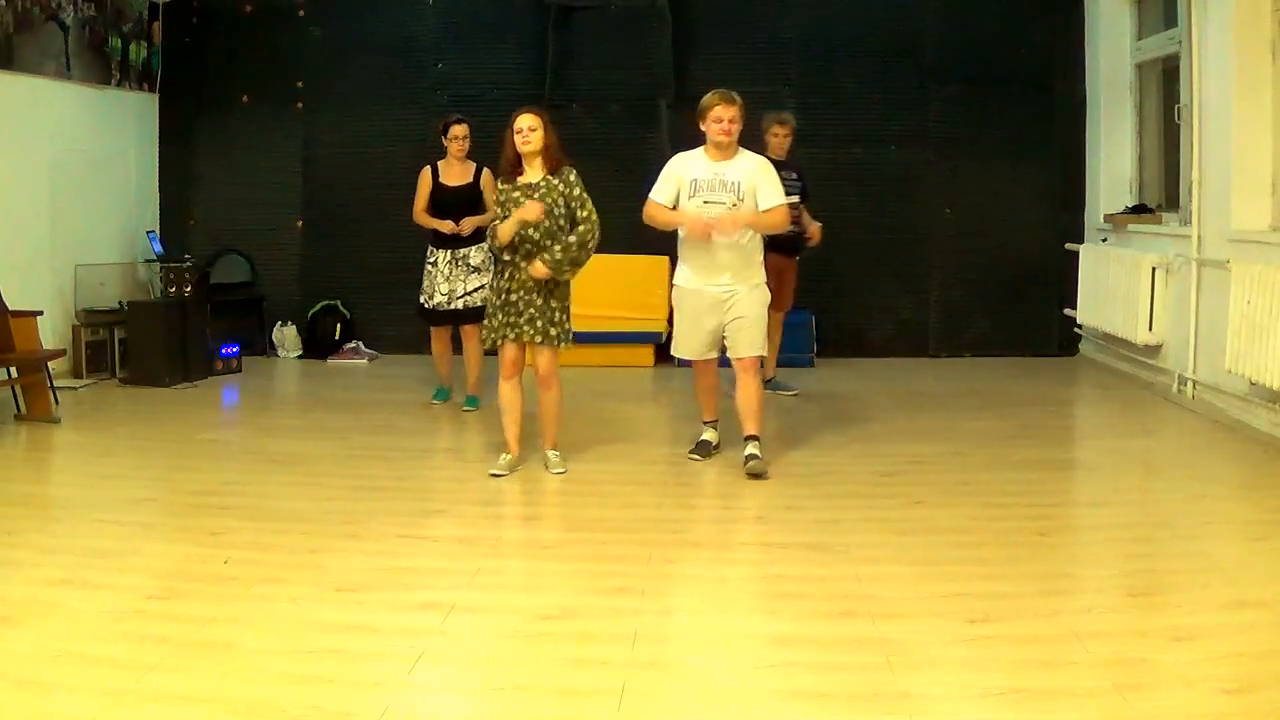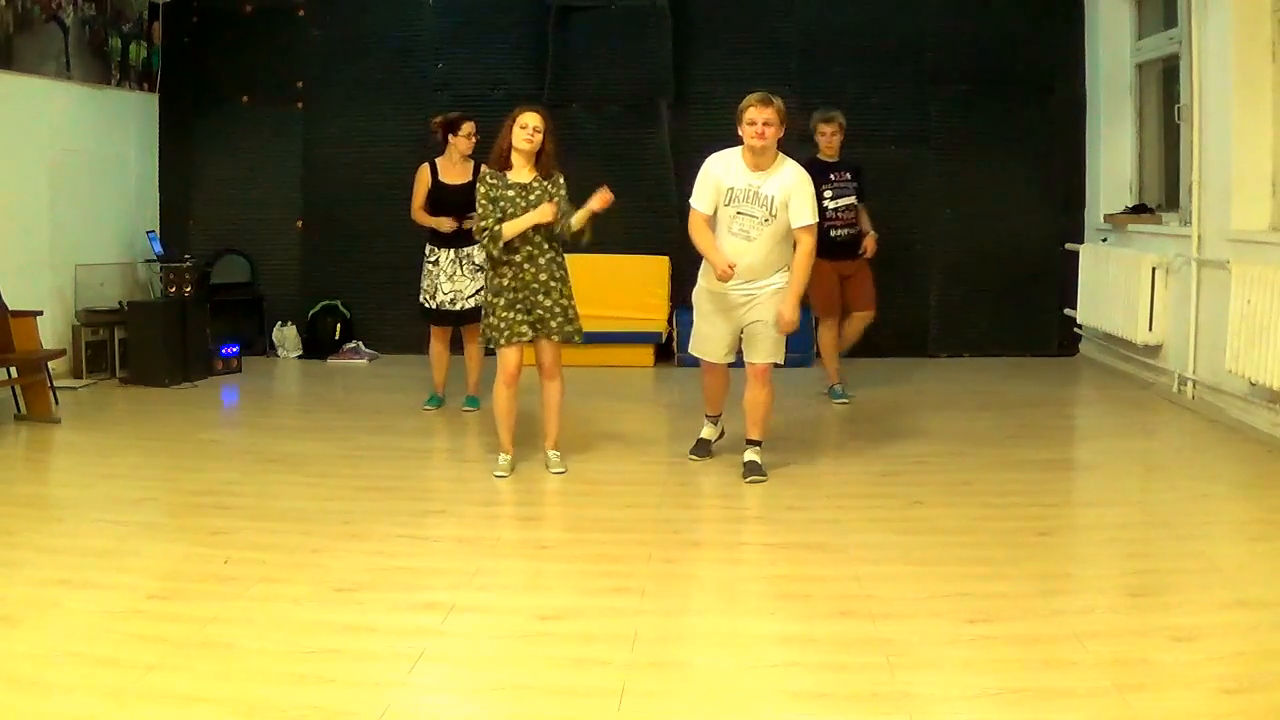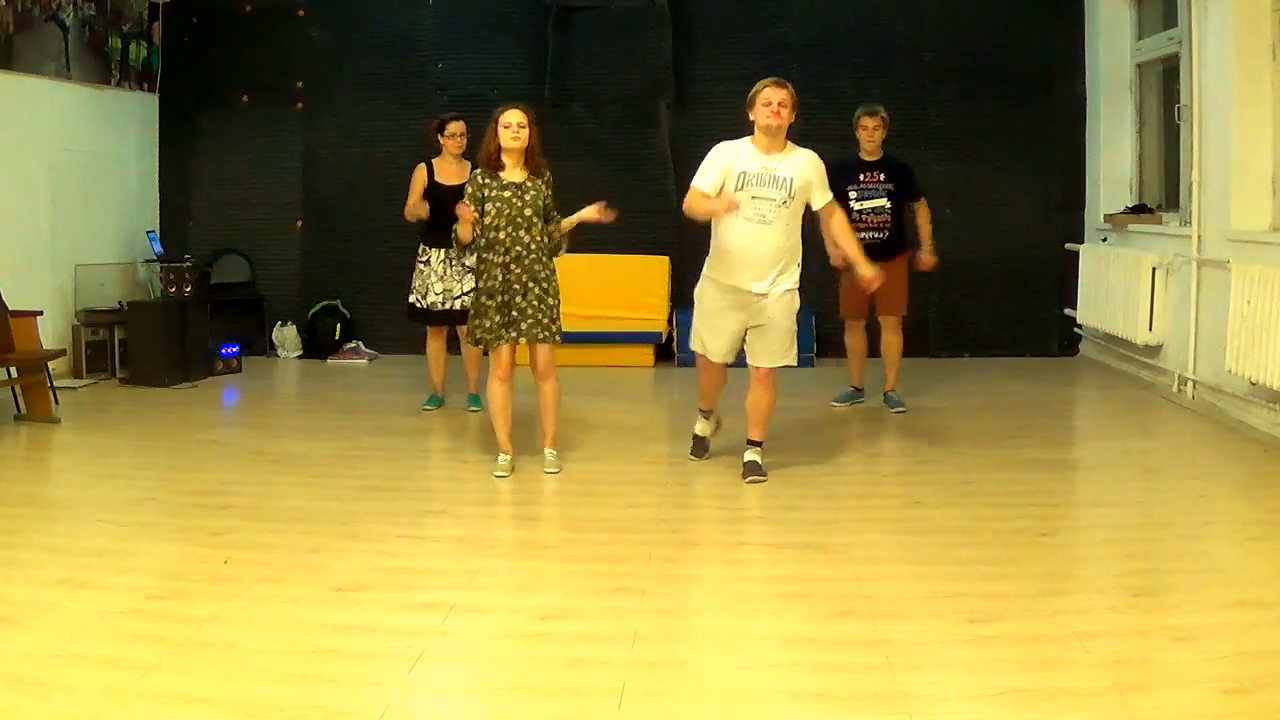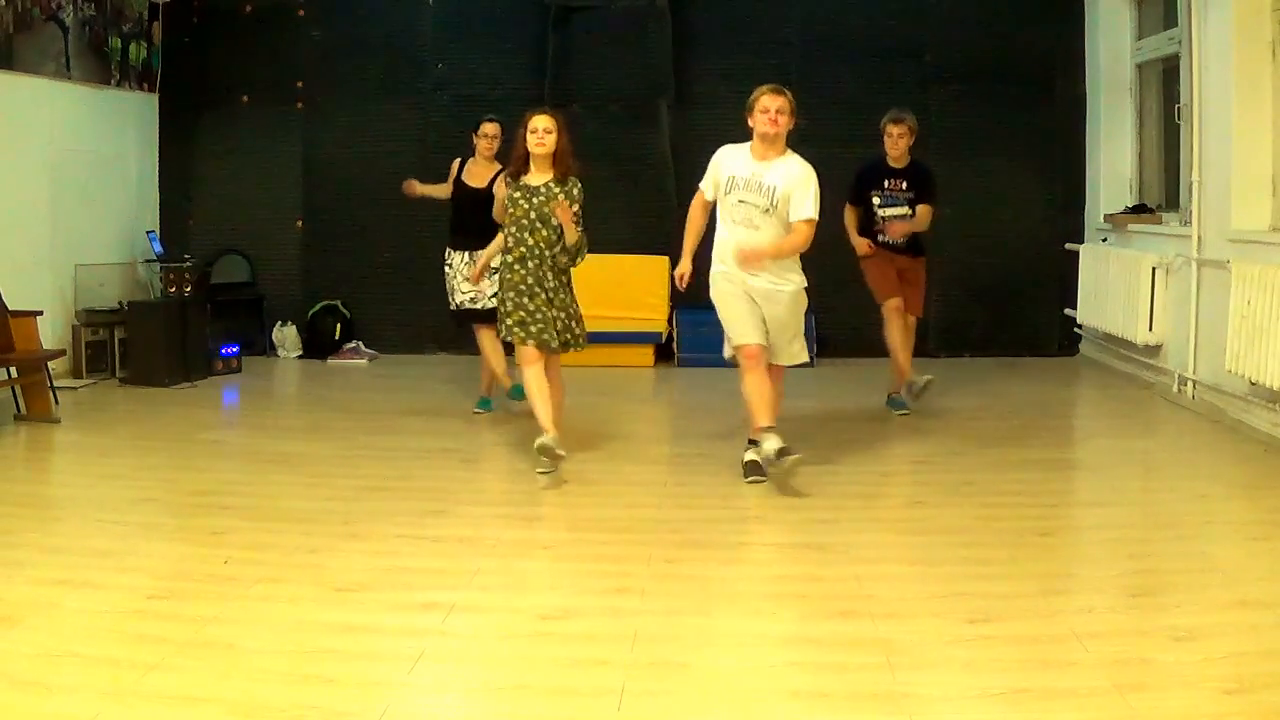
dt=0.7s
person 1, frame 1
left shoulder: (758, 165)
right shoulder: (681, 163)
left elbow: (782, 220)
right elbow: (650, 213)
left wrist: (745, 218)
right wrist: (687, 218)
left hip: (745, 285)
right hip: (694, 285)
left knee: (748, 363)
right knee: (702, 362)
left ankle: (752, 446)
right ankle: (710, 430)
person 1, frame 2
left shoulder: (795, 178)
right shoulder: (717, 165)
left elbow: (805, 242)
right elbow: (697, 221)
left wrist: (792, 299)
right wrist: (715, 259)
left hip: (768, 290)
right hip: (717, 287)
left knee: (760, 369)
right knee: (712, 362)
left ankle: (753, 451)
right ankle: (712, 424)
person 1, frame 3
left shoulder: (808, 162)
right shoulder: (725, 153)
left elbow: (832, 215)
right elbow: (691, 204)
left wrist: (860, 262)
right wrist: (712, 206)
left hip: (777, 289)
right hip: (724, 283)
left knee: (764, 372)
right knee: (710, 359)
left ankle: (754, 451)
right ankle: (706, 419)
person 1, frame 4
left shoulder: (801, 172)
right shoulder: (725, 157)
left elbow: (802, 236)
right elbow: (700, 204)
left wrist: (763, 251)
right wrist: (685, 257)
left hip: (779, 285)
right hip: (730, 278)
left knee: (774, 369)
right knee: (753, 356)
left ankle: (752, 450)
right ankle: (769, 441)
person 2, frame 1
left shoulder: (565, 177)
right shoulder: (506, 185)
left elbow: (589, 228)
right elbow: (497, 239)
left wrist: (552, 262)
right wrist: (517, 216)
left hip: (550, 285)
right hip: (510, 283)
left knee: (545, 370)
right knee: (509, 368)
left ankle: (551, 447)
right ankle: (511, 450)
person 2, frame 2
left shoulder: (553, 179)
right shoulder: (490, 178)
left elbow: (568, 227)
right elbow: (486, 233)
left wrist: (590, 208)
right wrist: (531, 217)
left hip: (549, 281)
right hip: (507, 283)
left knee: (550, 366)
right knee: (508, 368)
left ankle: (552, 447)
right ankle: (505, 450)
person 2, frame 3
left shoulder: (541, 178)
right shoulder: (481, 178)
right elbow: (464, 239)
left wrist: (581, 216)
right wrist: (465, 221)
left hip: (538, 281)
right hip: (496, 283)
left knee: (544, 365)
right knee: (501, 367)
left ankle: (550, 446)
right ankle: (504, 450)
person 2, frame 4
left shoulder: (569, 186)
right shoulder: (512, 180)
left elbow: (575, 241)
left wrist: (568, 224)
right wrist: (484, 256)
left hip: (553, 283)
right hip: (516, 281)
left knee: (551, 365)
right knee: (529, 356)
left ankle: (552, 446)
right ankle: (549, 435)
person 3, frame 1
left shoulder: (795, 171)
left wrist: (813, 224)
left hip: (789, 252)
right hip: (763, 251)
left knee: (778, 314)
left ankle: (769, 376)
person 3, frame 2
left shoulder: (853, 170)
right shoulder: (807, 172)
left wrist: (869, 233)
left hip: (855, 255)
right hip: (822, 257)
left knee: (864, 314)
right knee: (828, 319)
left ankle: (832, 361)
right ankle: (833, 382)
person 3, frame 3
left shoulder: (900, 169)
right shoulder: (842, 171)
left elbow: (920, 208)
left wrist: (926, 246)
left hip: (892, 258)
left knee: (891, 322)
right knee: (853, 322)
left ankle: (891, 390)
right ankle: (856, 387)
person 3, frame 4
left shoulder: (922, 175)
right shoulder: (867, 172)
left elbow: (924, 217)
right elbow: (850, 208)
left wrist: (905, 227)
right wrist: (854, 236)
left hip: (911, 256)
right hip: (875, 252)
left knee: (908, 322)
right knee: (893, 309)
left ankle: (894, 391)
right ankle: (910, 380)
person 4, frame 1
left shoulder: (482, 174)
right shoulder: (429, 173)
left elbow: (495, 213)
right elbow: (418, 213)
left wrist: (477, 220)
right wrist: (439, 223)
left hip: (474, 255)
right hip: (440, 256)
left knee: (470, 327)
right knee: (439, 327)
left ankle: (472, 392)
right ankle: (445, 383)
person 4, frame 2
left shoulder: (481, 171)
right shoulder: (427, 171)
right elbow: (416, 210)
right wrist: (435, 221)
left hip: (473, 254)
right hip: (439, 255)
left knee: (472, 326)
right knee: (439, 328)
left ankle: (472, 392)
right ankle: (438, 391)
person 4, frame 3
left shoulder: (476, 172)
right shoulder: (424, 170)
right elbow: (408, 212)
right wrist: (417, 210)
left hip: (467, 255)
right hip: (433, 256)
left knee: (467, 327)
right knee: (435, 327)
left ankle: (473, 391)
right ankle: (437, 391)
person 4, frame 4
left shoulder: (505, 176)
right shoulder: (460, 165)
right wrist: (421, 189)
right hip: (458, 255)
left knee: (489, 322)
right knee: (481, 323)
left ankle: (485, 392)
right ankle: (508, 385)
